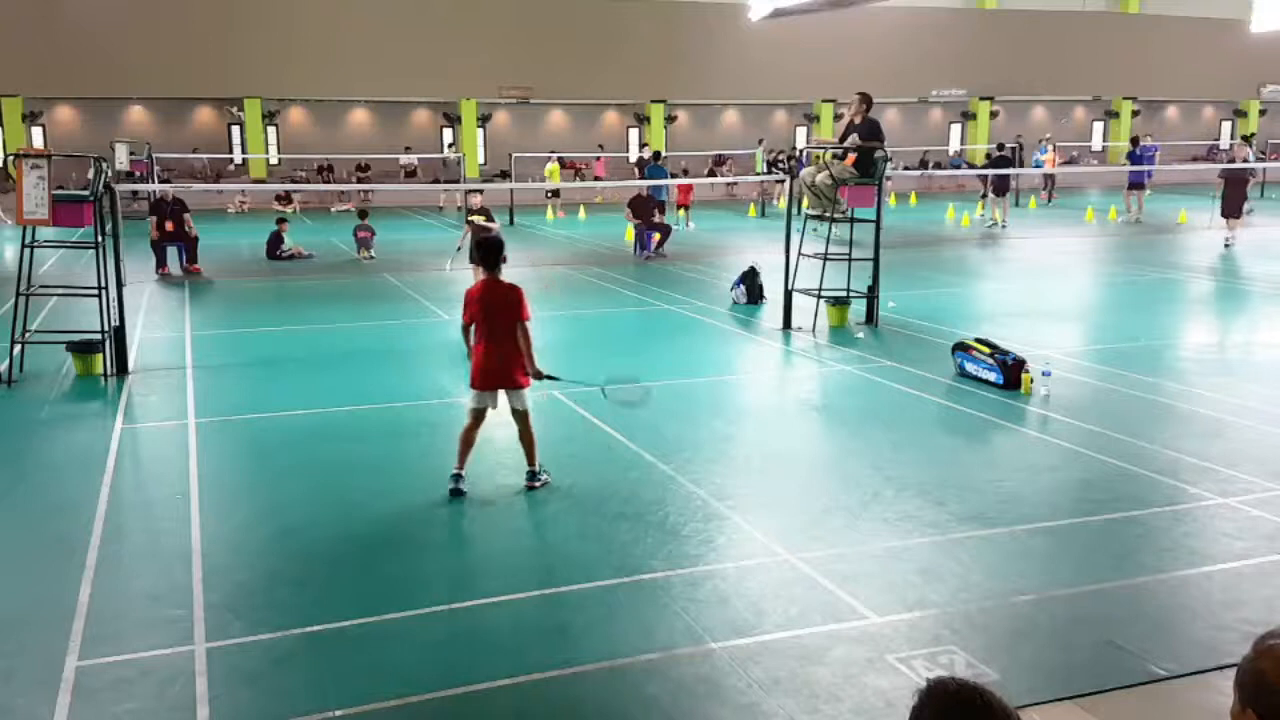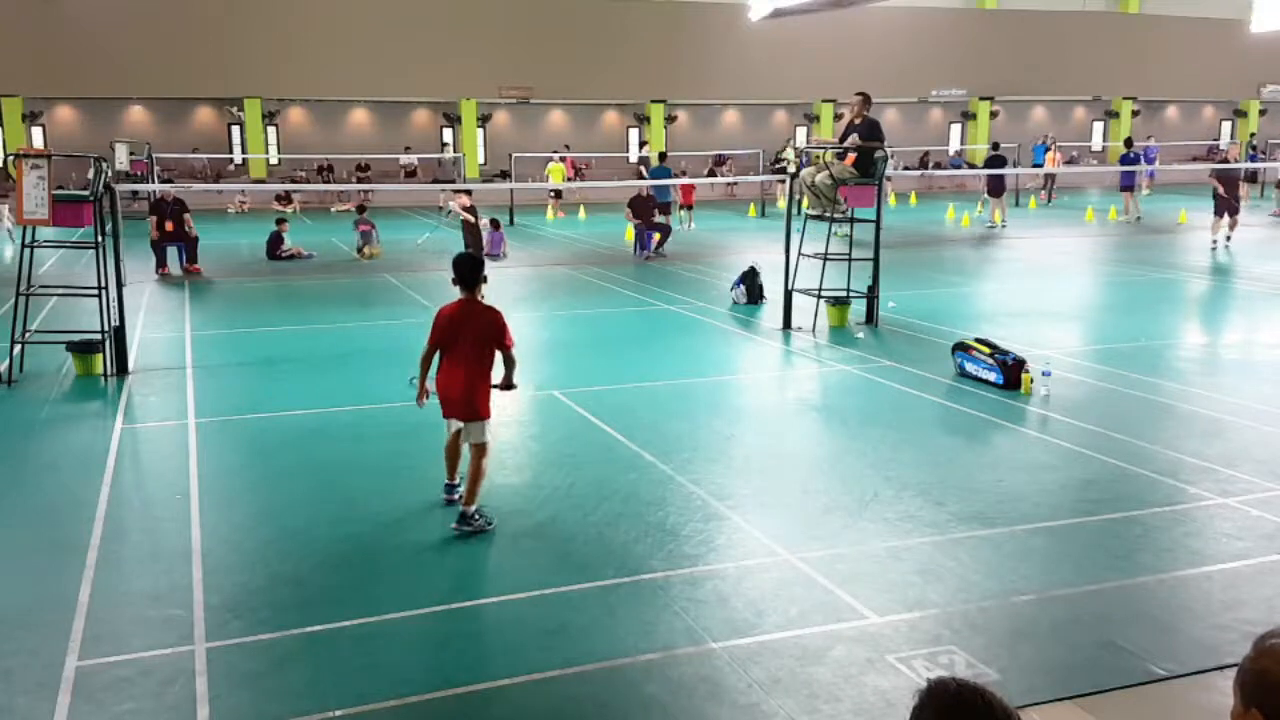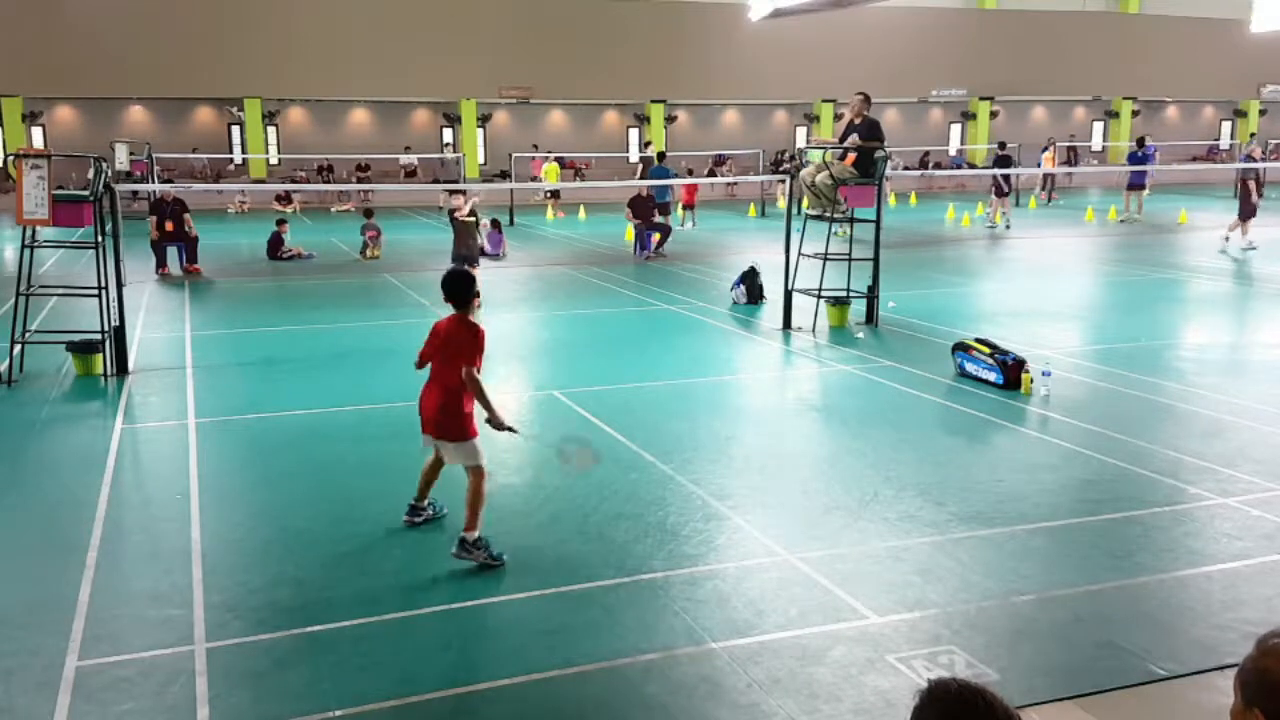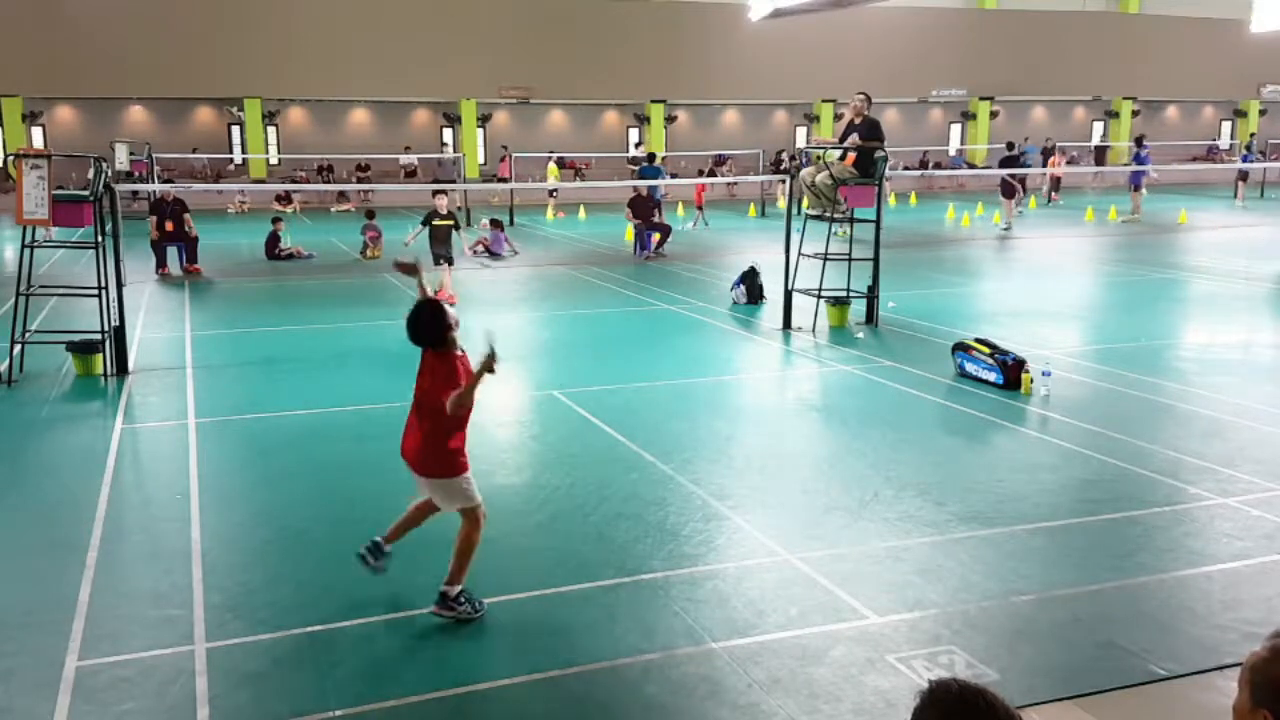
dt=0.7s
person 1, frame 1
left shoulder: (472, 293)
right shoulder: (513, 292)
left elbow: (466, 329)
right elbow: (522, 330)
left wrist: (472, 350)
right wrist: (532, 365)
left hip: (482, 369)
right hip: (512, 368)
left knee: (474, 420)
right knee: (522, 420)
left ankle: (458, 474)
right ankle: (533, 472)
person 1, frame 2
left shoulder: (445, 314)
right shoulder: (493, 317)
left elbow: (428, 353)
right elbow: (509, 357)
left wrist: (422, 384)
right wrist: (508, 378)
left hip: (447, 390)
right hip: (475, 393)
left knee: (455, 435)
right knee: (479, 452)
left ankle: (451, 485)
right ankle: (467, 512)
person 1, frame 3
left shoulder: (441, 327)
right shoulder: (474, 332)
left elbow: (420, 362)
right elbow: (469, 376)
right wrist: (491, 412)
left hip: (429, 407)
right hip: (453, 413)
left knee: (439, 458)
right knee: (478, 474)
left ankle: (418, 507)
right ankle: (469, 541)
person 1, frame 4
left shoulder: (434, 346)
right shoulder: (453, 365)
left elbow: (429, 305)
right elbow: (453, 409)
left wrist: (418, 276)
right wrist: (478, 375)
left hip: (418, 446)
right hip: (440, 455)
left knee: (435, 502)
right knee: (474, 517)
left ankle: (381, 546)
right ankle: (451, 596)
